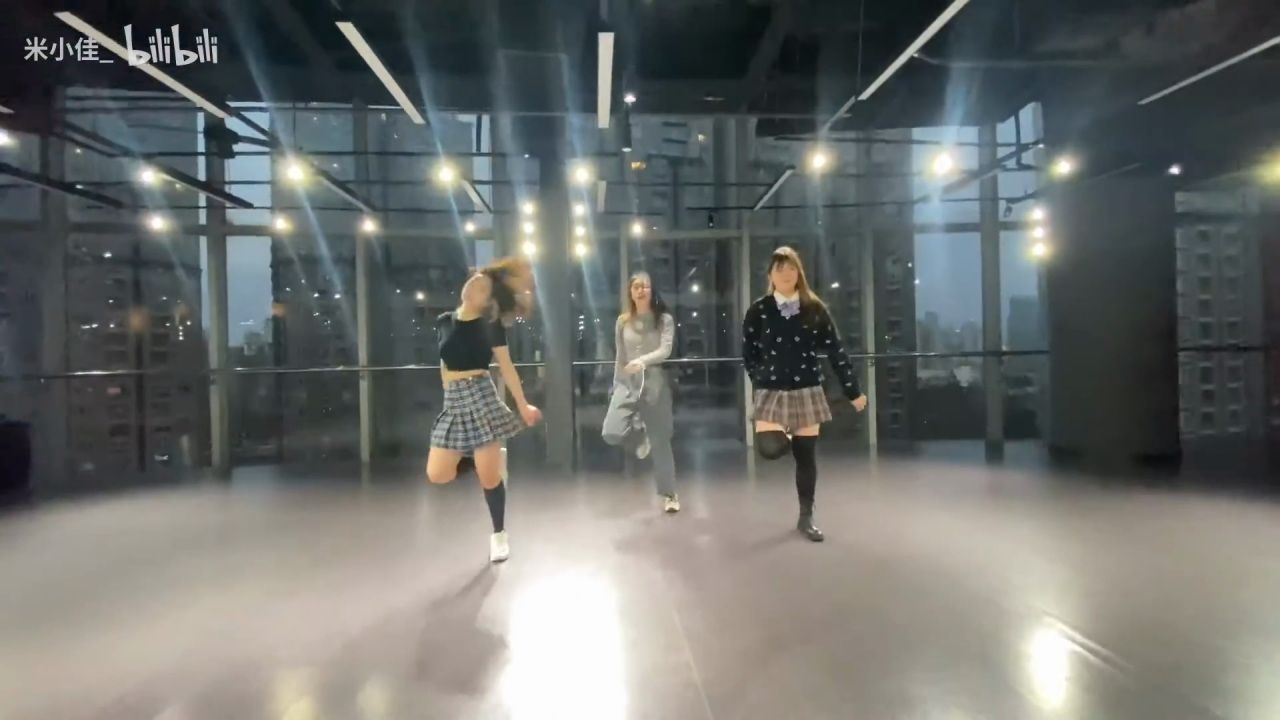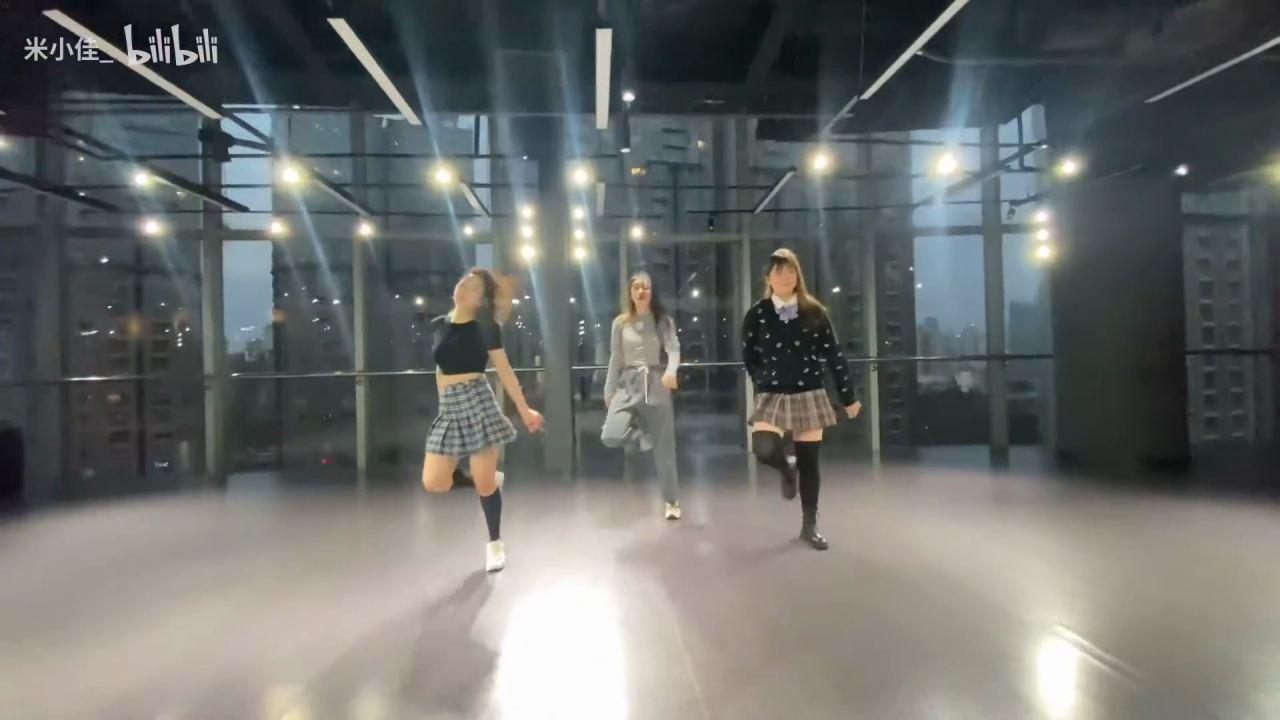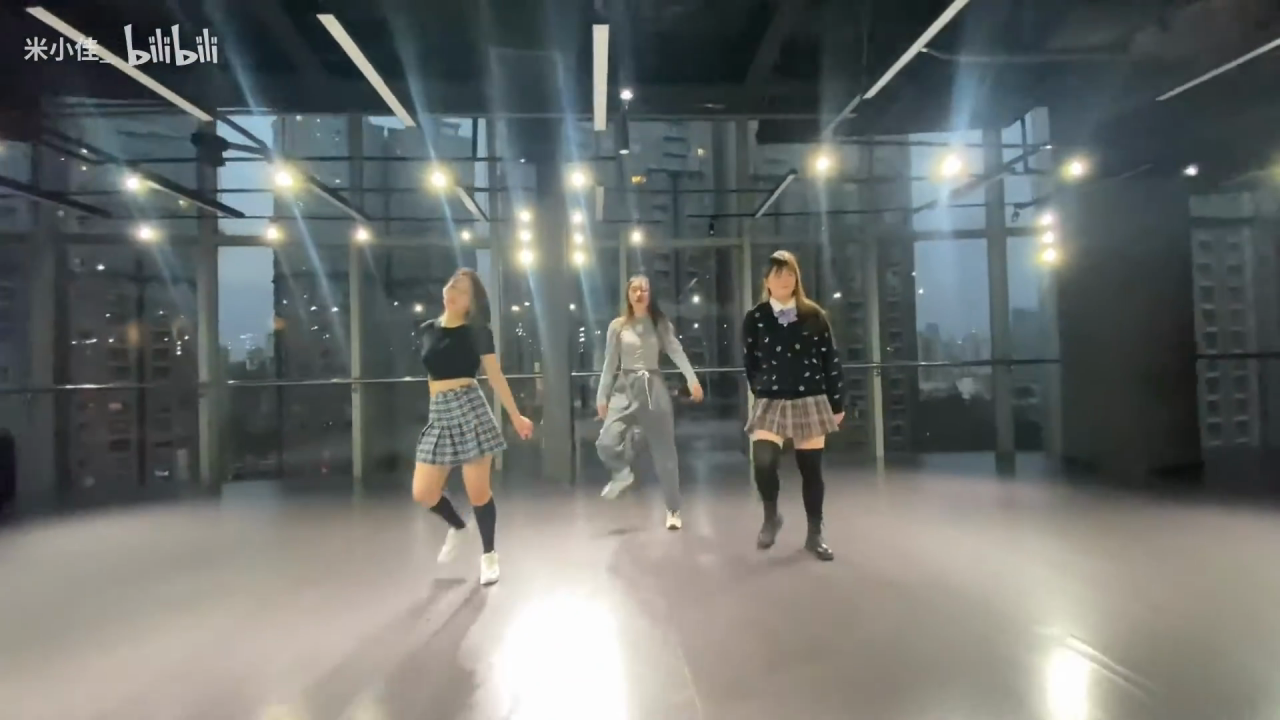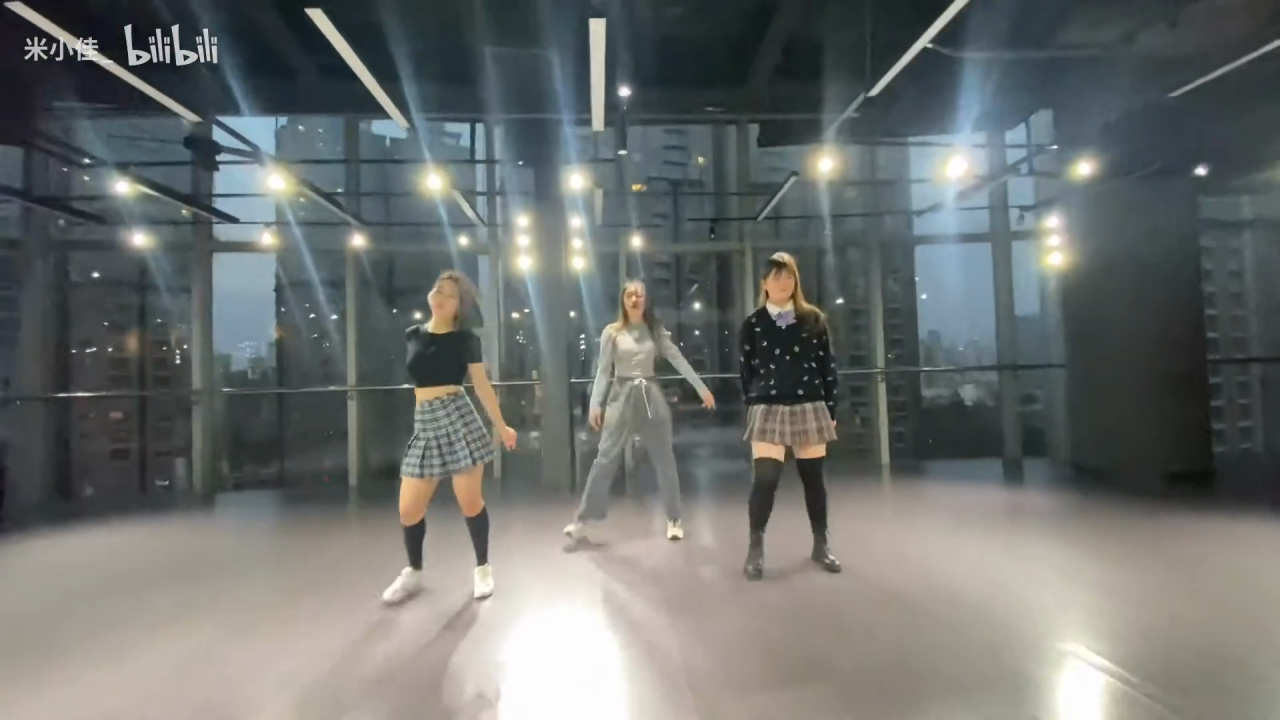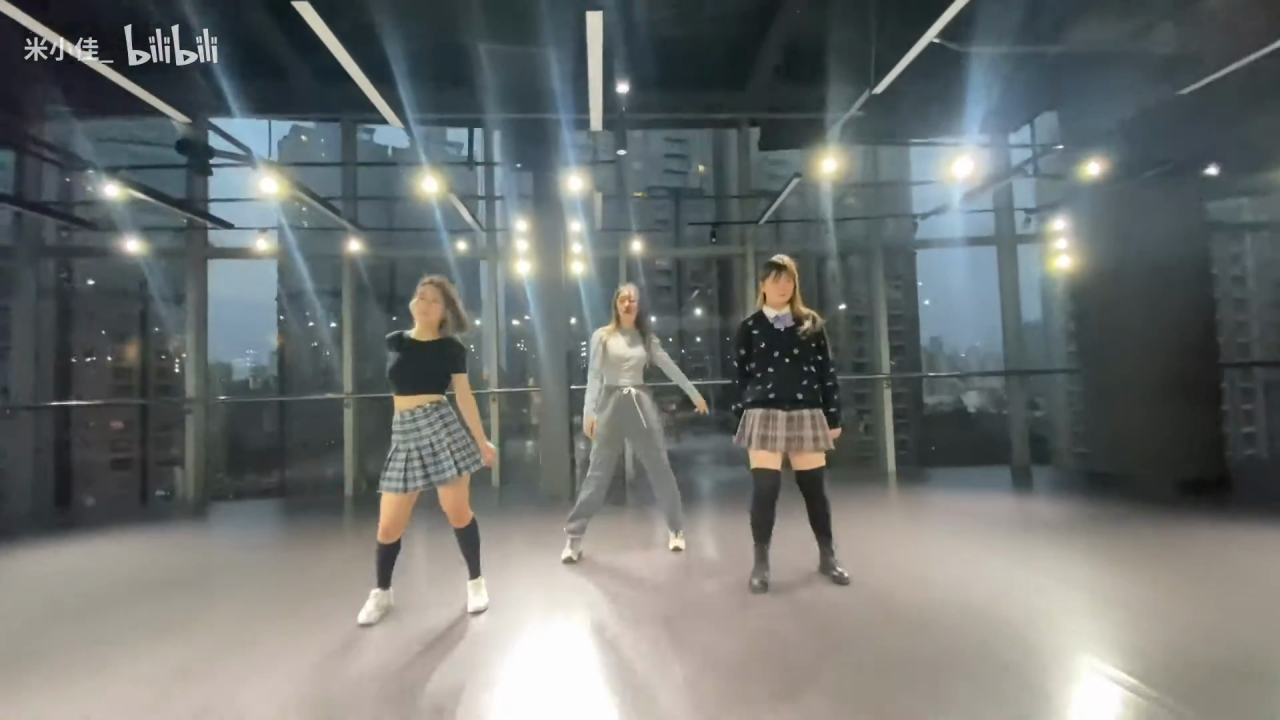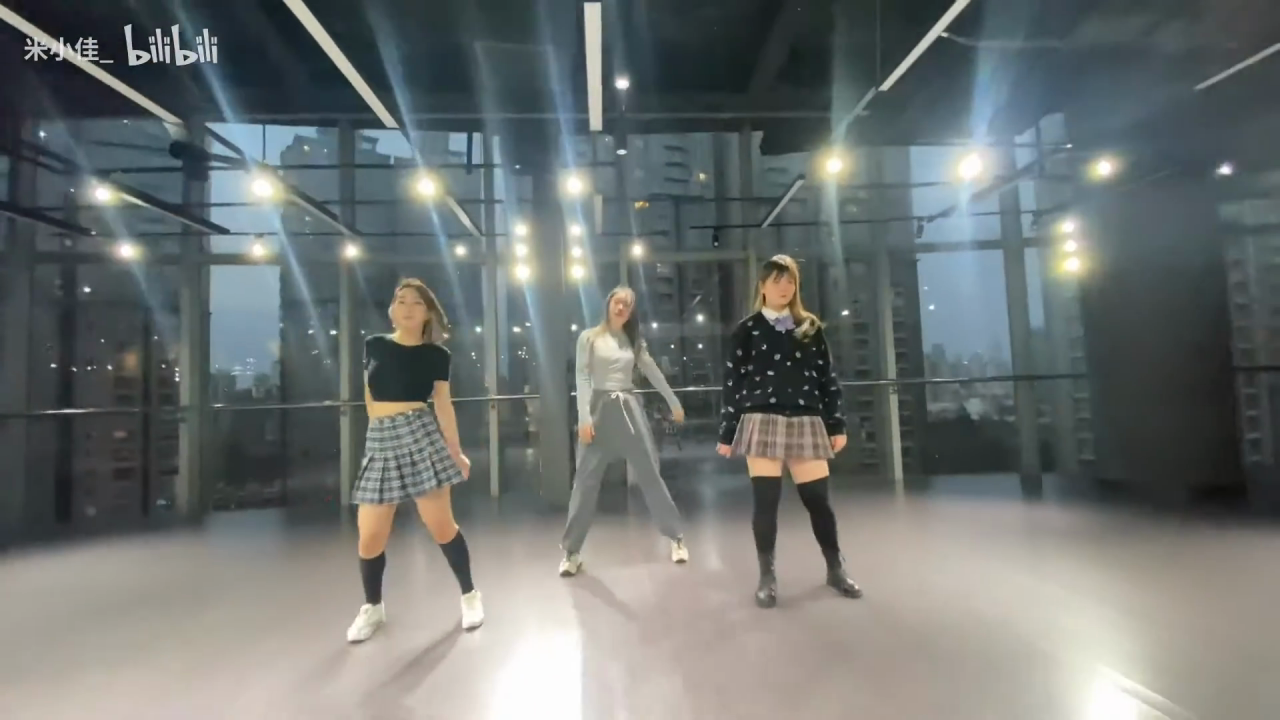
dt=0.1s
person 1, frame 1
left shoulder: (491, 326)
right shoulder: (444, 321)
left elbow: (506, 366)
left wrist: (523, 404)
left hip: (481, 398)
right hip: (452, 402)
left knee: (489, 477)
right knee: (437, 473)
left ankle: (499, 534)
right ankle: (491, 462)
person 1, frame 2
left shoulder: (485, 328)
right shoulder: (439, 325)
left elbow: (504, 370)
left wrist: (524, 409)
left hip: (478, 402)
right hip: (448, 408)
left knee: (484, 482)
right knee: (432, 481)
left ankle: (494, 544)
right ankle: (488, 479)
person 1, frame 3
left shoulder: (478, 332)
right shoulder: (428, 330)
left elbow: (495, 376)
left wrist: (515, 416)
left hip: (469, 408)
right hip: (438, 414)
left knee: (478, 491)
right knee: (422, 492)
left ankle: (489, 556)
right ankle: (456, 526)
person 1, frame 4
left shoulder: (465, 338)
right shoulder: (413, 335)
left elbow: (482, 384)
left wrist: (501, 426)
left hip: (458, 418)
right hip: (424, 424)
left knee: (470, 502)
right knee: (409, 508)
left ankle: (482, 569)
right ankle: (413, 571)
person 1, frame 5
left shoulder: (451, 348)
right shoulder: (395, 341)
left elbow: (464, 396)
left wrist: (480, 441)
left hip: (440, 427)
right hip: (403, 434)
left knee: (458, 513)
right knee: (389, 525)
left ankle: (475, 582)
right ankle: (382, 592)
person 1, frame 6
left shoulder: (437, 355)
right shoulder: (375, 346)
left elbow: (443, 406)
right elbow: (371, 399)
left wrist: (456, 451)
left hip: (422, 437)
right hip: (381, 442)
left knee: (441, 526)
right knee: (369, 537)
left ankle: (469, 596)
right ankle: (372, 608)
person 2, frame 1
left shoulder: (815, 309)
left elbow: (835, 351)
right elbow: (749, 353)
left wrist: (853, 390)
right wrist: (760, 383)
left hip: (807, 392)
right hip: (771, 392)
left knee: (806, 455)
right knee: (769, 447)
right ankle: (787, 440)
person 2, frame 2
left shoulder: (815, 313)
right shoulder: (757, 315)
left elbow: (834, 355)
right elbow: (750, 358)
left wrist: (848, 395)
right wrist: (766, 385)
left hip: (809, 395)
right hip: (772, 396)
left knee: (810, 461)
right knee: (765, 449)
right ankle: (788, 469)
person 2, frame 3
left shoulder: (813, 315)
right shoulder: (755, 318)
left elbow: (830, 361)
right elbow: (751, 364)
left wrist: (836, 403)
left hip: (810, 401)
right hip: (771, 403)
left knee: (811, 470)
right knee: (763, 461)
right ankle: (771, 516)
person 2, frame 4
left shoulder: (813, 318)
right shoulder: (752, 324)
left elbow: (827, 366)
right elbow: (747, 371)
left wrist: (830, 409)
right wrist: (757, 403)
left hip: (809, 408)
right hip: (768, 410)
left knee: (814, 479)
right knee: (765, 479)
left ankle: (820, 546)
right ankle: (755, 549)
person 2, frame 5
left shoulder: (811, 323)
right shoulder: (749, 328)
left elbow: (827, 371)
right elbow: (741, 378)
left wrist: (833, 418)
right wrist: (745, 417)
left hip: (806, 415)
right hip: (763, 417)
left knee: (813, 489)
right knee: (764, 491)
left ankle: (827, 557)
right ankle: (760, 563)
person 2, frame 6
left shoulder: (810, 326)
right shoulder: (747, 330)
left elbow: (827, 377)
right elbow: (733, 384)
left wrist: (836, 424)
right wrist: (727, 433)
left hip: (806, 422)
right hip: (761, 422)
left knee: (817, 499)
right knee: (765, 500)
left ankle: (835, 570)
right ankle: (767, 577)
person 3, frame 1
left shoulder: (664, 319)
right shoulder: (623, 321)
left elbow: (665, 350)
left wrist: (642, 361)
right wrist: (616, 385)
left hip: (654, 380)
right hip: (627, 381)
left knee: (661, 439)
right knee: (612, 432)
left ankle: (669, 493)
right ankle: (640, 435)
person 3, frame 2
left shoulder: (663, 321)
right shoulder: (621, 323)
left elbow: (673, 350)
right elbow: (614, 358)
left wrist: (670, 370)
right wrist: (609, 390)
left hip: (654, 383)
right hip: (626, 383)
left knee: (664, 444)
right knee: (612, 436)
left ankle: (671, 500)
right ankle: (639, 431)
person 3, frame 3
left shoulder: (661, 325)
right shoulder: (618, 326)
left elbow: (677, 353)
right elbow: (610, 363)
left wrist: (692, 378)
right wrist: (602, 396)
left hip: (654, 387)
right hip: (625, 387)
left knee: (665, 452)
right knee: (607, 444)
left ankle: (673, 509)
right ankle: (622, 473)
person 3, frame 4
left shoulder: (657, 332)
right shoulder: (612, 332)
left elbow: (678, 360)
right elbow: (603, 369)
left wrist: (701, 388)
right wrist: (595, 404)
left hip: (651, 395)
right hip: (622, 395)
left knee: (664, 458)
right knee: (606, 458)
left ankle: (674, 518)
right ankle: (583, 519)
person 3, frame 5
left shoulder: (647, 338)
right shoulder: (603, 336)
left elbow: (670, 367)
right elbow: (595, 376)
left wrist: (695, 394)
right wrist: (589, 412)
left hip: (642, 404)
right hip: (612, 404)
left knee: (660, 469)
right knee: (598, 471)
left ankle: (675, 530)
right ankle: (574, 537)
person 3, frame 6
left shoulder: (635, 341)
right shoulder: (589, 338)
left elbow: (653, 372)
right elbow: (582, 378)
left wrist: (674, 402)
right wrist: (584, 416)
left hip: (630, 408)
right hip: (599, 409)
left knee: (650, 476)
right knee: (587, 482)
left ankle: (675, 538)
right ankle: (571, 551)
